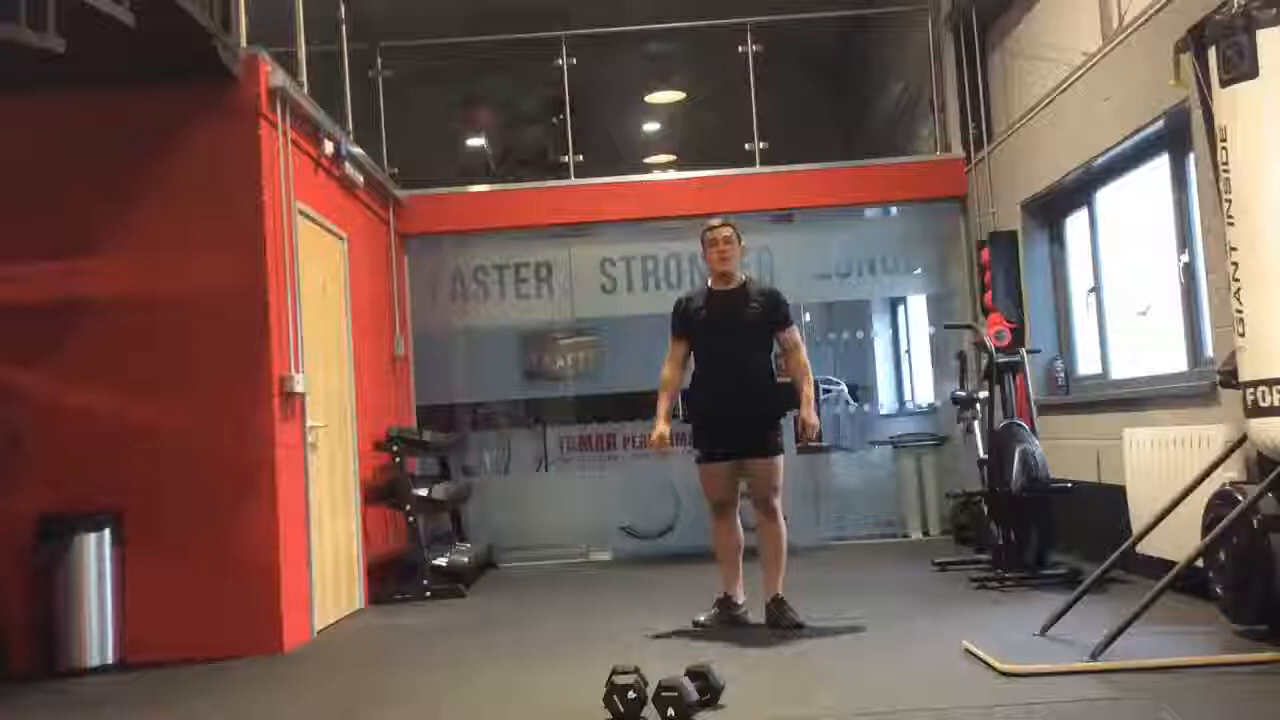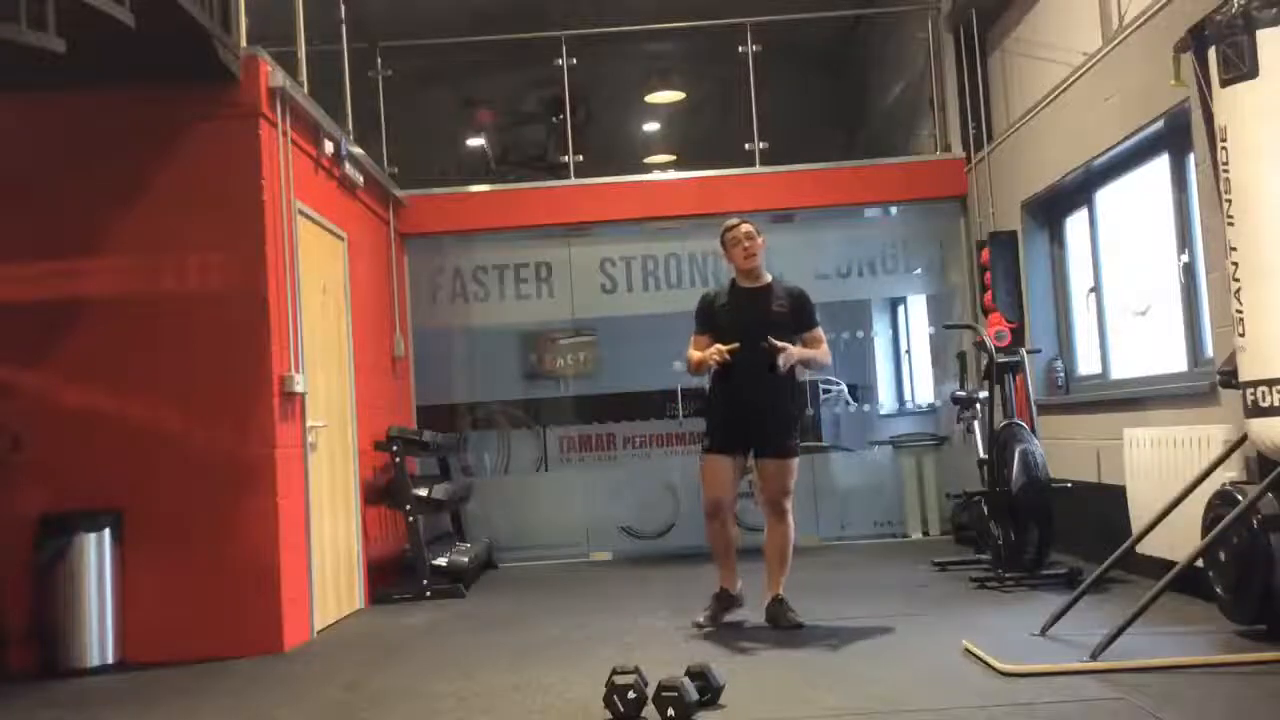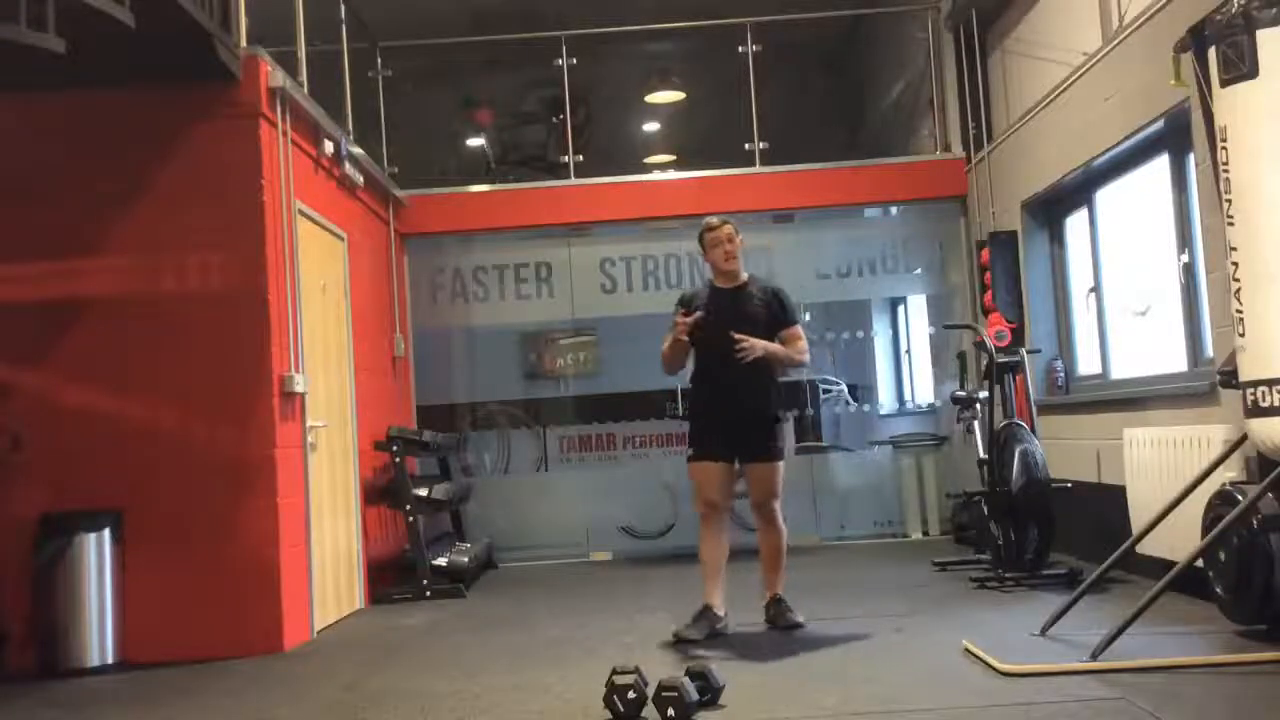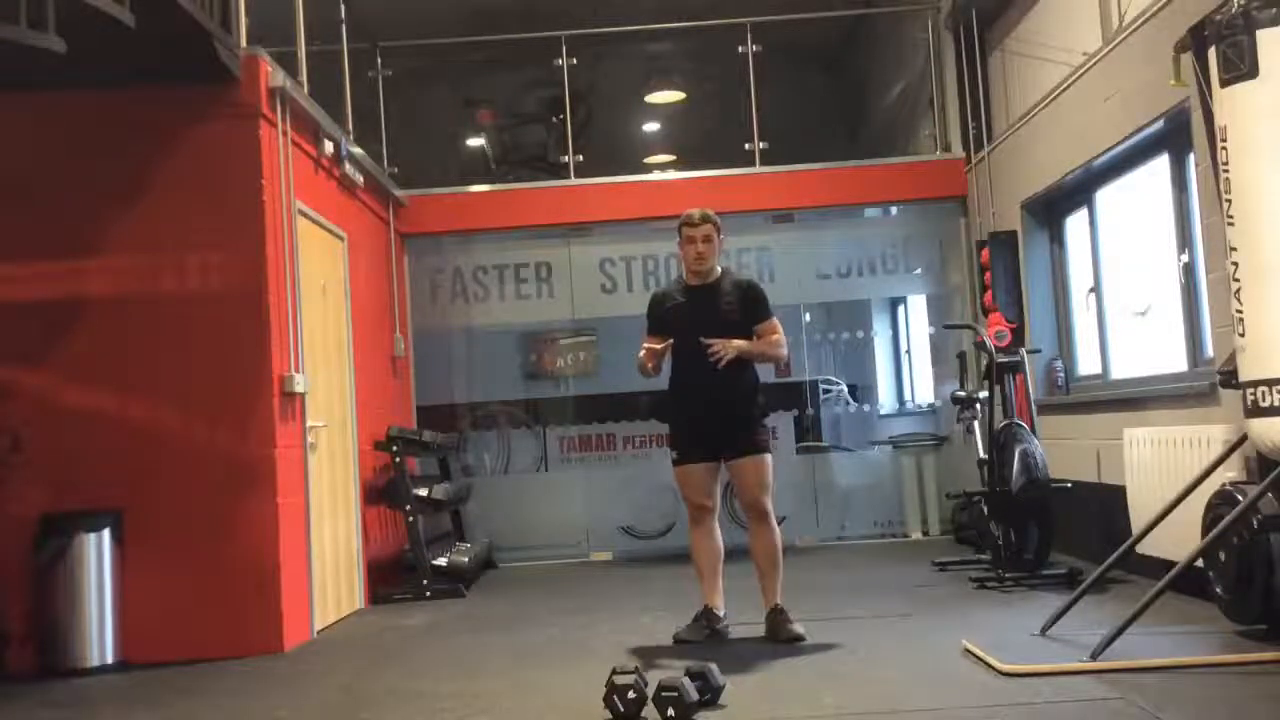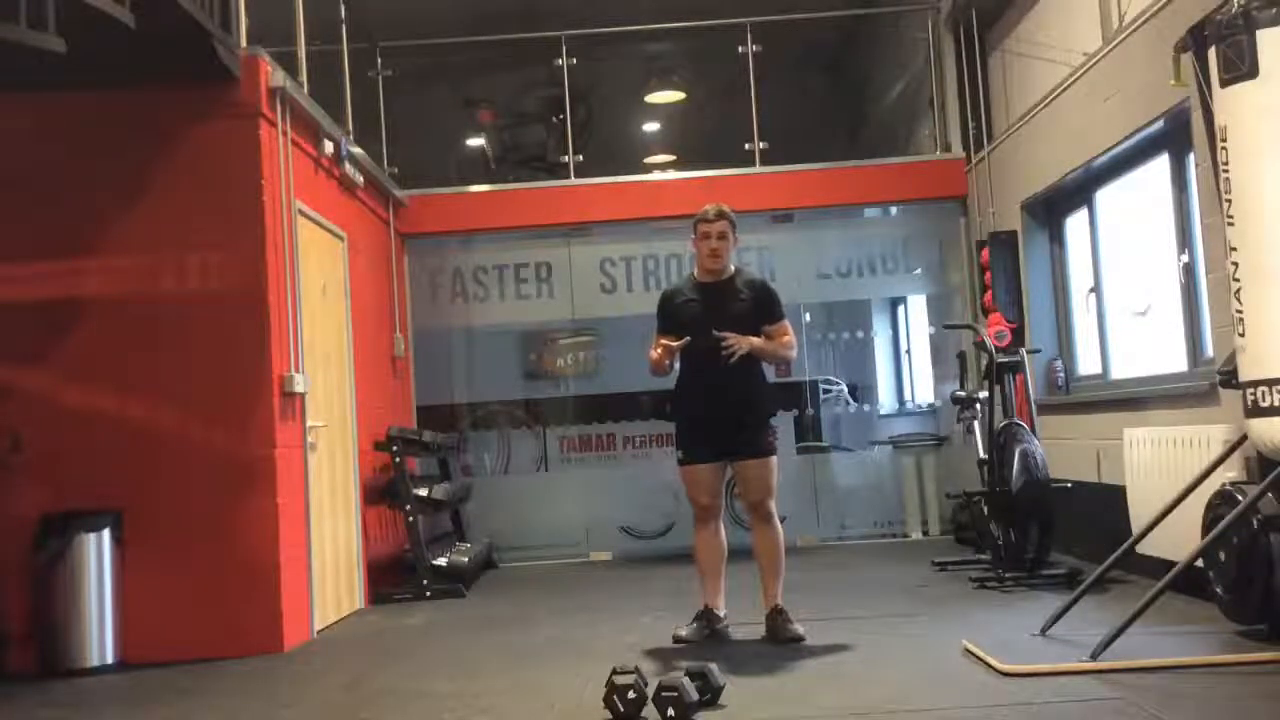
dt=0.7s
person 1, frame 1
left shoulder: (767, 298)
right shoulder: (688, 305)
left elbow: (794, 352)
right elbow: (674, 364)
left wrist: (807, 402)
right wrist: (662, 416)
left hip: (760, 419)
right hip: (711, 422)
left knee: (769, 507)
right knee: (722, 509)
left ankle: (775, 600)
right ankle: (731, 600)
person 1, frame 2
left shoulder: (793, 297)
right shoulder: (713, 302)
left elbow: (823, 354)
right elbow: (692, 360)
left wrist: (799, 353)
right wrist: (708, 356)
left hip: (778, 417)
right hip: (725, 418)
left knee: (778, 506)
right knee: (716, 507)
left ankle: (775, 599)
right ankle: (728, 590)
person 1, frame 3
left shoulder: (770, 296)
right shoulder: (691, 302)
left elbow: (801, 353)
right elbow: (670, 366)
left wrist: (767, 347)
right wrist: (677, 338)
left hip: (760, 417)
right hip: (709, 420)
left knee: (768, 508)
right knee: (710, 511)
left ankle: (774, 599)
right ankle: (713, 609)
person 1, frame 4
left shoulder: (745, 290)
right shoulder: (664, 300)
left elbow: (779, 347)
right elbow: (651, 364)
left wrist: (740, 346)
right wrist: (647, 359)
left hip: (743, 416)
right hip: (690, 421)
left knee: (759, 509)
right knee: (700, 512)
left ankle: (775, 610)
right ankle: (713, 612)
person 1, frame 5
left shoulder: (757, 290)
right shoulder: (674, 298)
left elbow: (788, 348)
right elbow: (658, 363)
left wrist: (753, 343)
right wrist: (662, 356)
left hip: (749, 417)
right hip: (696, 421)
left knee: (762, 509)
right knee: (705, 513)
left ankle: (775, 610)
right ankle: (713, 612)
